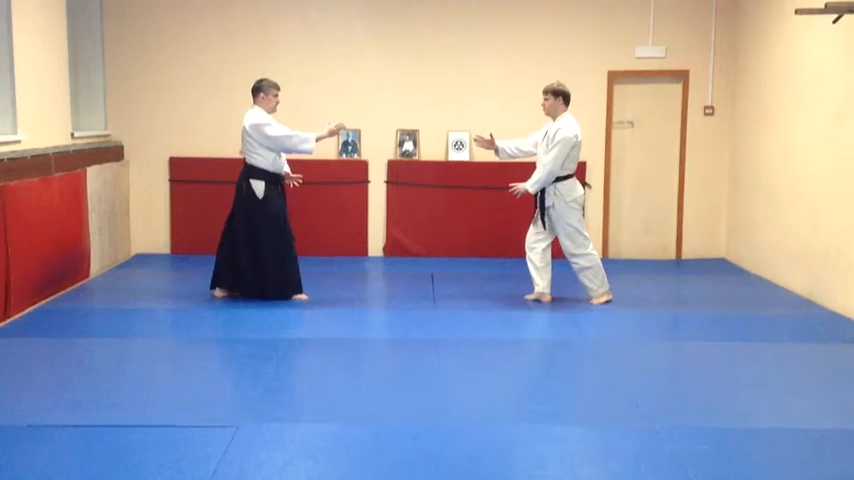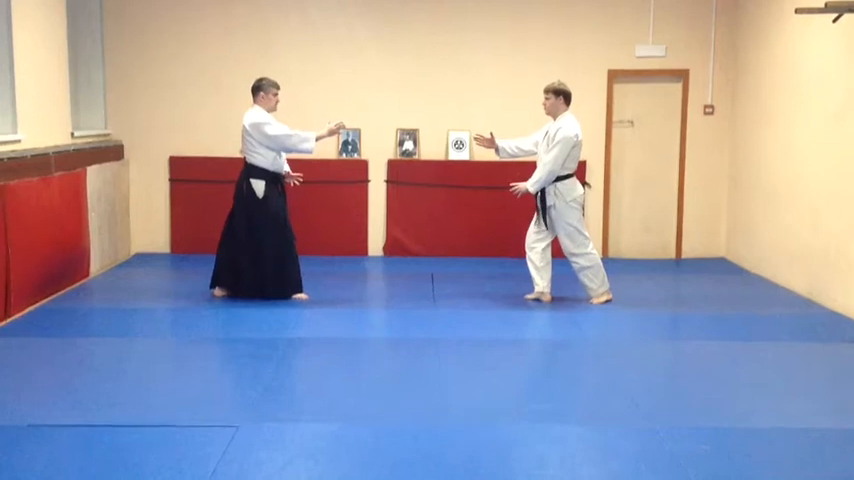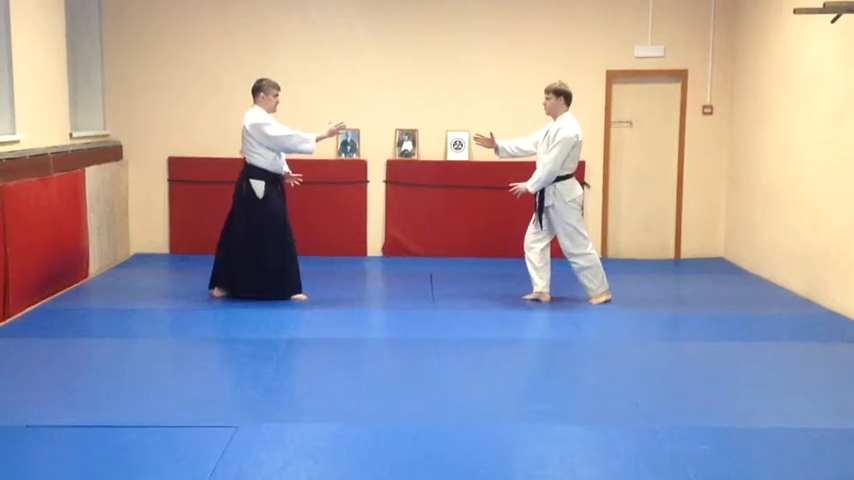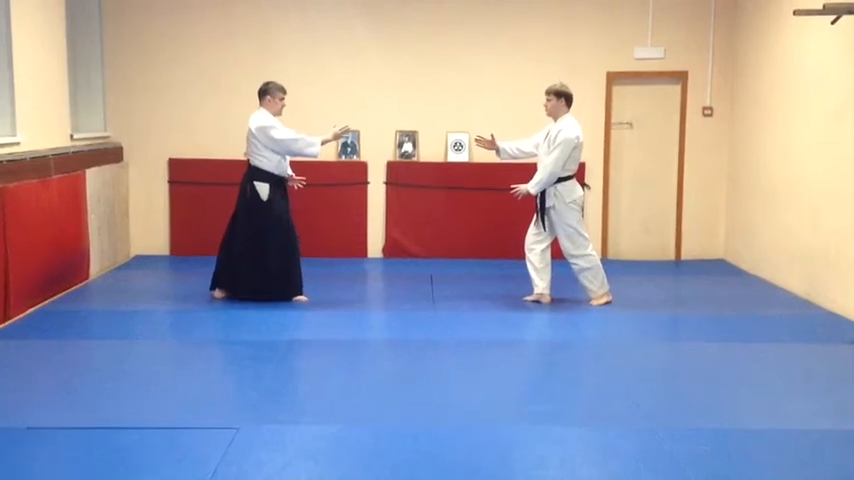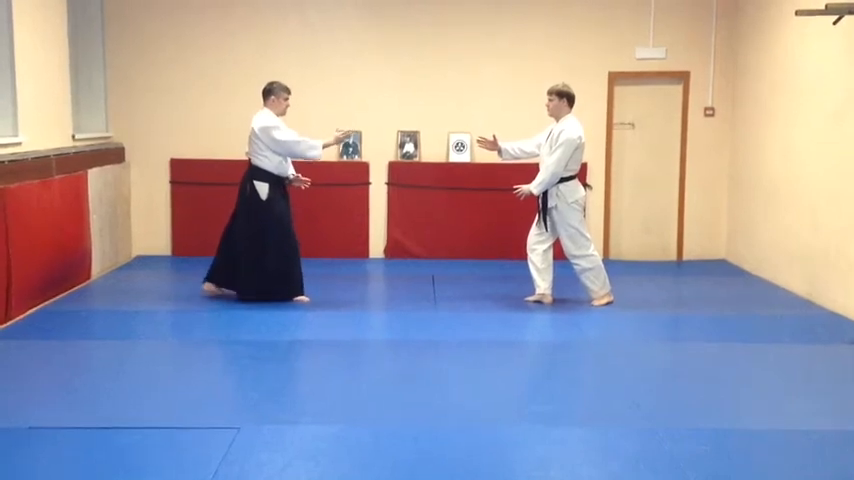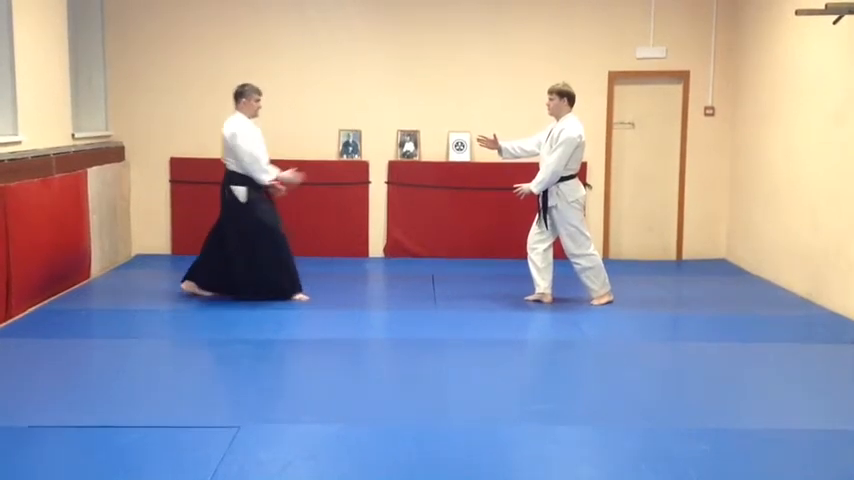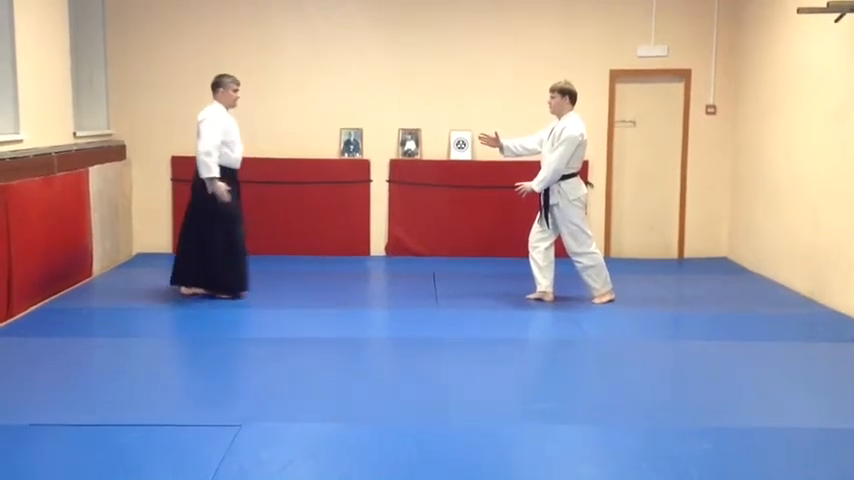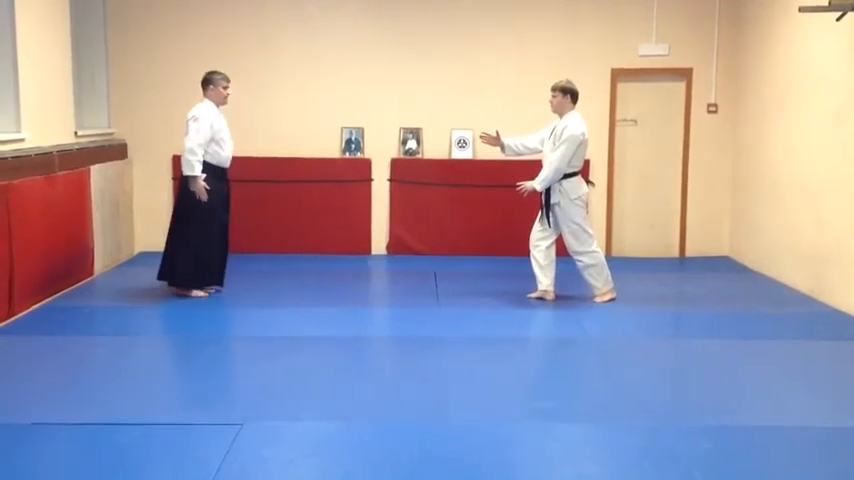
dt=0.3s
person 1, frame 1
left shoulder: (566, 129)
right shoulder: (553, 127)
left elbow: (551, 166)
right elbow: (528, 145)
left wrist: (529, 187)
right wrist: (497, 147)
left hip: (563, 195)
right hip: (551, 194)
left knee: (577, 245)
right knee: (536, 240)
left ankle: (601, 291)
right ankle: (543, 291)
person 1, frame 2
left shoulder: (567, 129)
right shoulder: (553, 127)
left elbow: (551, 165)
right elbow: (528, 144)
left wrist: (530, 186)
right wrist: (498, 146)
left hip: (563, 194)
right hip: (551, 194)
left knee: (577, 245)
right knee: (536, 240)
left ankle: (601, 291)
right ankle: (543, 290)
person 1, frame 3
left shoulder: (567, 129)
right shoulder: (553, 127)
left elbow: (551, 165)
right elbow: (528, 144)
left wrist: (530, 186)
right wrist: (497, 145)
left hip: (562, 195)
right hip: (550, 194)
left knee: (577, 245)
right knee: (535, 241)
left ankle: (600, 291)
right ankle: (541, 290)
person 1, frame 4
left shoulder: (568, 131)
right shoulder: (554, 129)
left elbow: (552, 167)
right elbow: (529, 146)
left wrist: (531, 188)
right wrist: (498, 148)
left hip: (563, 196)
right hip: (551, 196)
left knee: (577, 247)
right knee: (535, 242)
left ankle: (601, 292)
right ankle: (542, 292)
person 1, frame 5
left shoulder: (570, 131)
right shoulder: (556, 129)
left elbow: (555, 167)
right elbow: (531, 146)
left wrist: (533, 188)
right wrist: (501, 148)
left hip: (565, 196)
right hip: (553, 196)
left knee: (579, 247)
right knee: (538, 242)
left ankle: (602, 292)
right ankle: (544, 292)
person 1, frame 6
left shoulder: (571, 130)
right shoulder: (556, 128)
left elbow: (555, 166)
right elbow: (531, 145)
left wrist: (533, 187)
right wrist: (500, 147)
left hip: (565, 195)
right hip: (553, 195)
left knee: (579, 246)
right knee: (538, 241)
left ankle: (603, 292)
right ankle: (544, 291)
person 1, frame 7
left shoulder: (572, 129)
right shoulder: (558, 126)
left elbow: (556, 164)
right elbow: (532, 143)
left wrist: (535, 185)
right wrist: (502, 145)
left hip: (567, 193)
right hip: (554, 193)
left knee: (581, 244)
right knee: (539, 240)
left ankle: (604, 290)
right ankle: (545, 290)
person 1, frame 8
left shoulder: (574, 127)
right shoulder: (559, 125)
left elbow: (558, 163)
right elbow: (534, 142)
left wrist: (537, 184)
right wrist: (503, 144)
left hip: (568, 193)
right hip: (556, 193)
left knee: (582, 243)
right knee: (541, 239)
left ankle: (605, 289)
right ankle: (546, 289)
person 2, frame 1
left shoulder: (260, 120)
right shoulder: (257, 121)
left elbow: (274, 149)
right elbow: (287, 140)
left wrist: (283, 173)
right wrist: (324, 134)
left hip: (261, 185)
right hip: (259, 187)
left knee: (242, 234)
right knee: (275, 237)
left ankle: (226, 285)
right ankle: (286, 289)
person 2, frame 2
left shoulder: (260, 119)
right shoulder: (257, 120)
left elbow: (276, 148)
right elbow: (287, 139)
left wrist: (283, 172)
right wrist: (323, 134)
left hip: (262, 184)
right hip: (259, 186)
left knee: (242, 235)
right knee: (276, 237)
left ankle: (225, 285)
right ankle: (286, 288)
person 2, frame 3
left shoulder: (260, 119)
right shoulder: (258, 121)
left elbow: (274, 149)
right elbow: (287, 139)
left wrist: (283, 173)
right wrist: (324, 134)
left hip: (262, 184)
right hip: (258, 186)
left knee: (241, 235)
right knee: (276, 237)
left ankle: (224, 284)
right ankle: (286, 289)
person 2, frame 4
left shoulder: (265, 121)
right shoulder: (264, 124)
left elbow: (278, 152)
right elbow: (293, 142)
left wrist: (286, 175)
right wrist: (329, 138)
left hip: (262, 187)
right hip: (262, 188)
left knee: (244, 236)
right knee: (280, 239)
left ankle: (225, 286)
right ankle: (285, 290)
person 2, frame 5
left shoulder: (268, 121)
right shoulder: (267, 124)
left elbow: (282, 152)
right elbow: (294, 144)
left wrist: (291, 176)
right wrist: (330, 142)
left hip: (264, 186)
right hip: (263, 188)
left knee: (243, 235)
right knee: (279, 238)
left ankle: (218, 281)
right ankle: (286, 290)
person 2, frame 6
left shoulder: (245, 125)
right shoulder: (239, 127)
left elbow: (254, 160)
right elbow: (253, 160)
left wrist: (271, 181)
right wrist: (281, 176)
left hip: (244, 189)
right hip: (242, 191)
left knee: (227, 237)
right knee: (270, 238)
left ankle: (198, 282)
right ankle: (288, 290)
person 2, frame 7
left shoulder: (223, 116)
right shoulder: (213, 116)
right elbow: (206, 151)
right wrist: (215, 181)
left hip: (223, 179)
right hip: (214, 181)
left knee: (205, 233)
right knee: (224, 233)
left ankle: (192, 282)
right ankle: (224, 286)
person 2, frame 8
left shoulder: (214, 113)
right shoulder: (203, 114)
right elbow: (192, 148)
right wrist: (195, 179)
left hip: (215, 179)
right hip: (204, 180)
left knee: (213, 232)
right knee: (196, 232)
left ankle: (203, 280)
right ankle: (184, 283)
